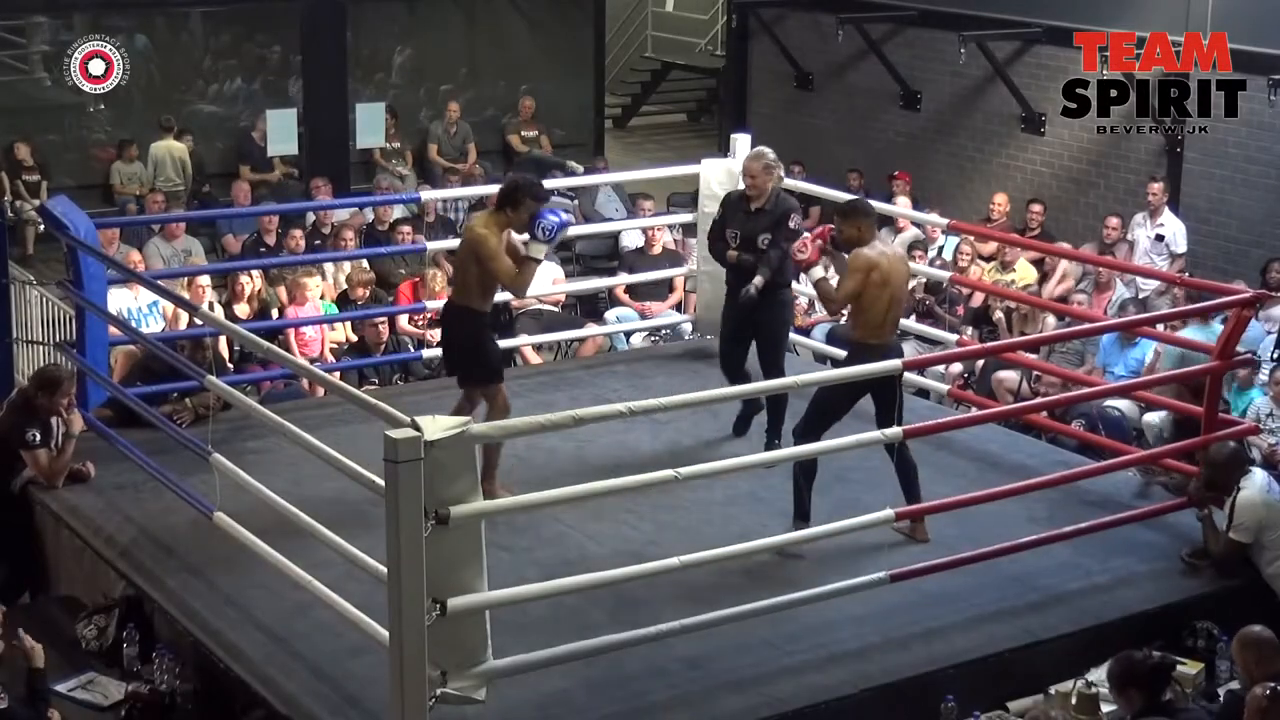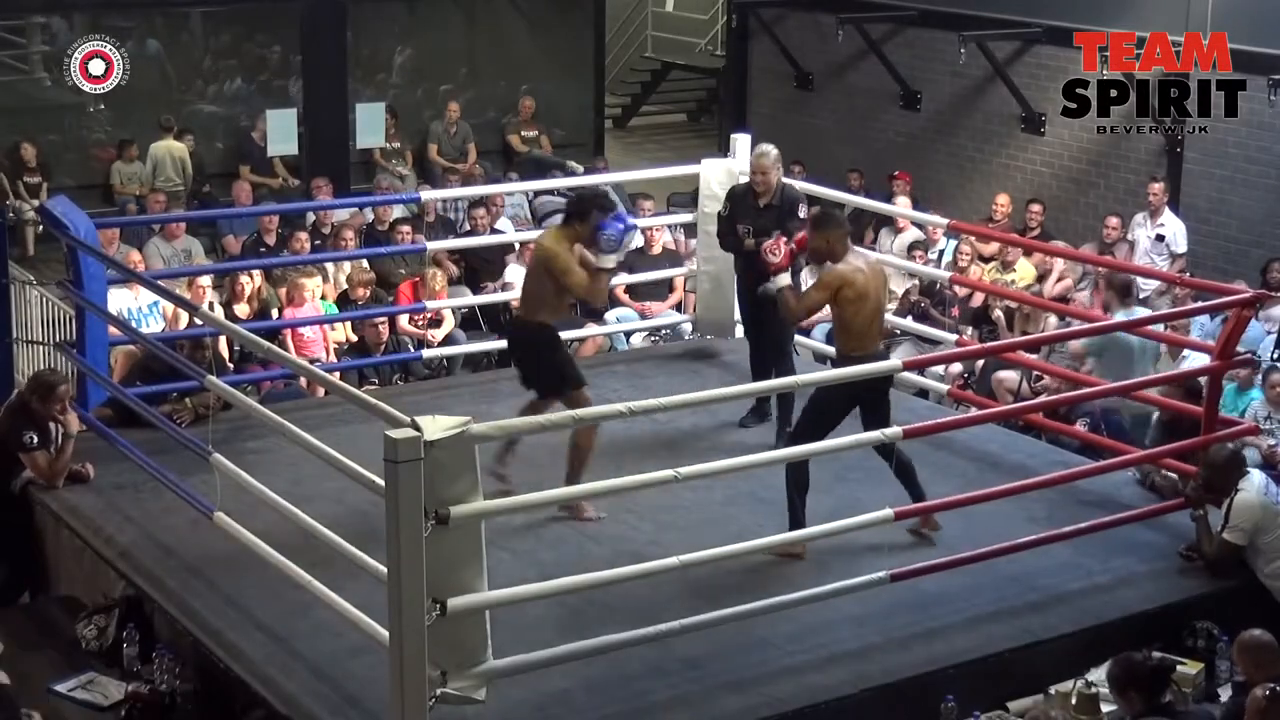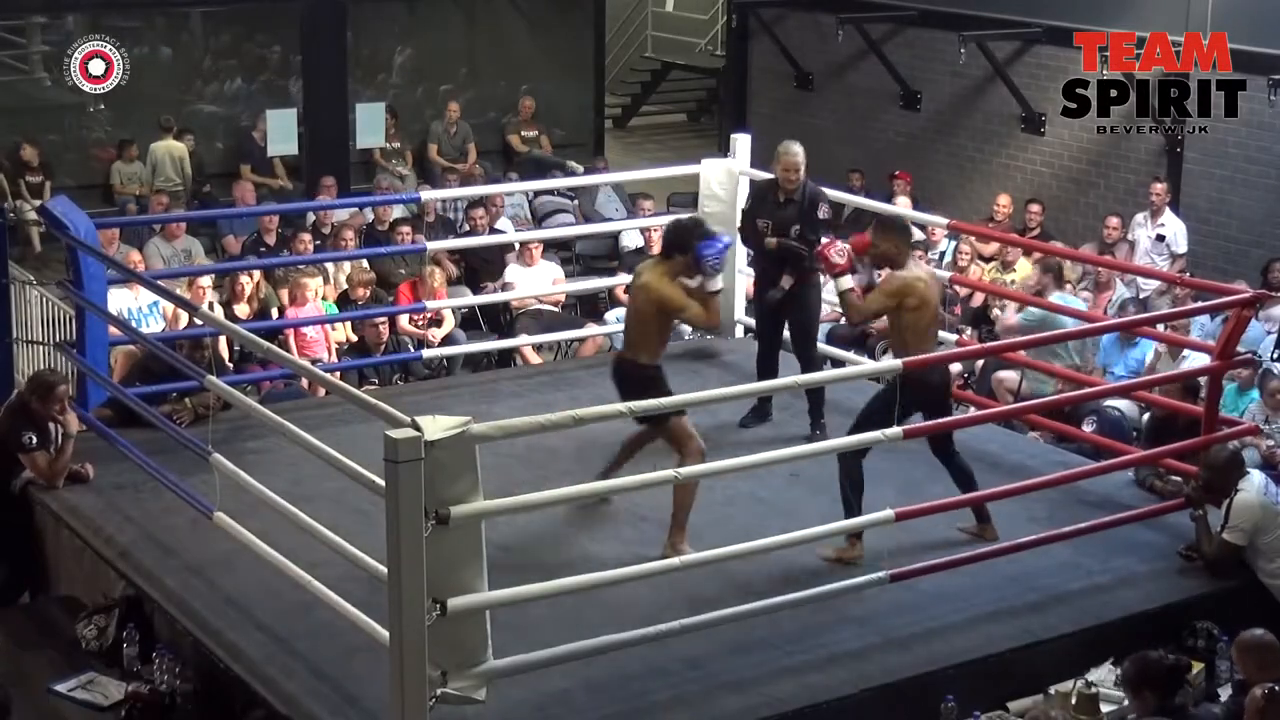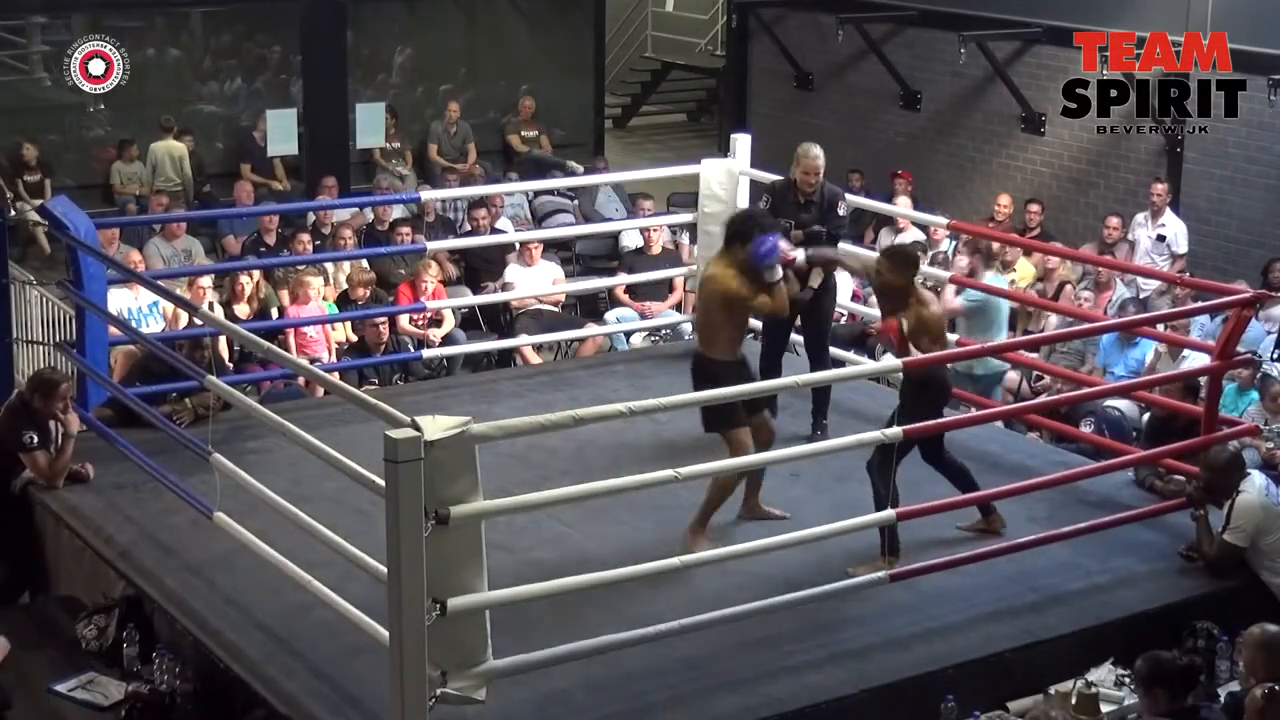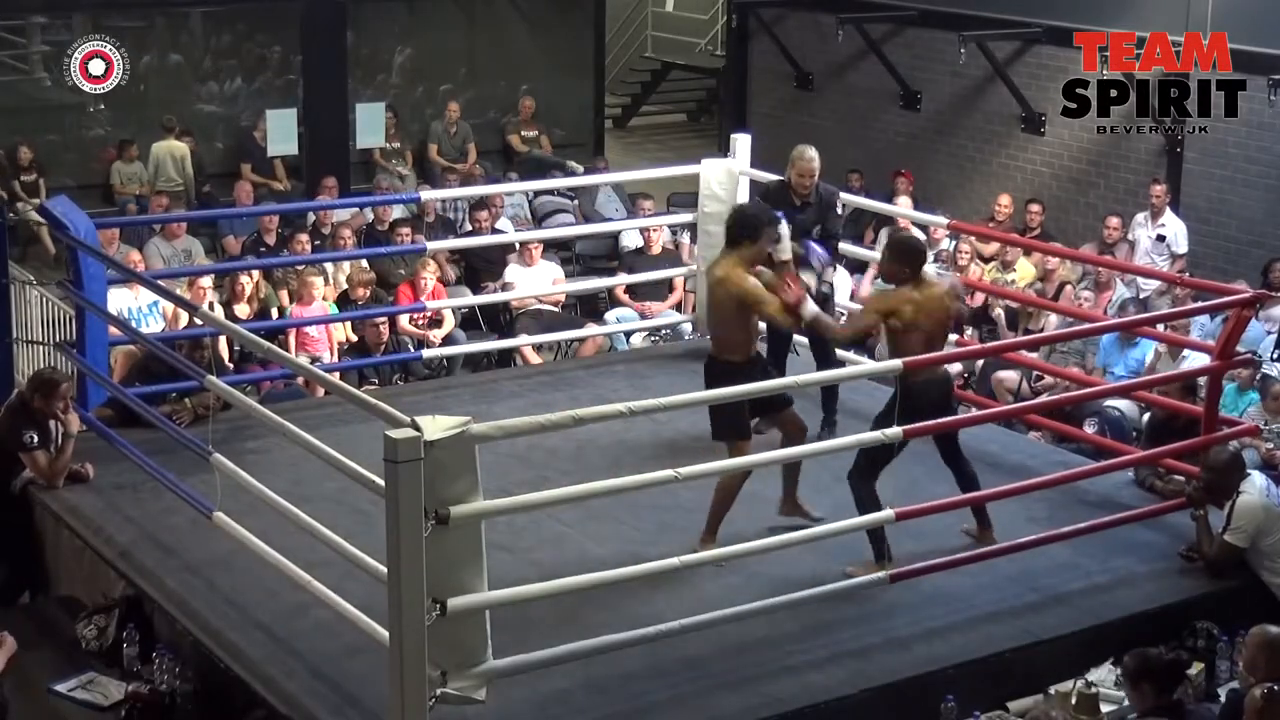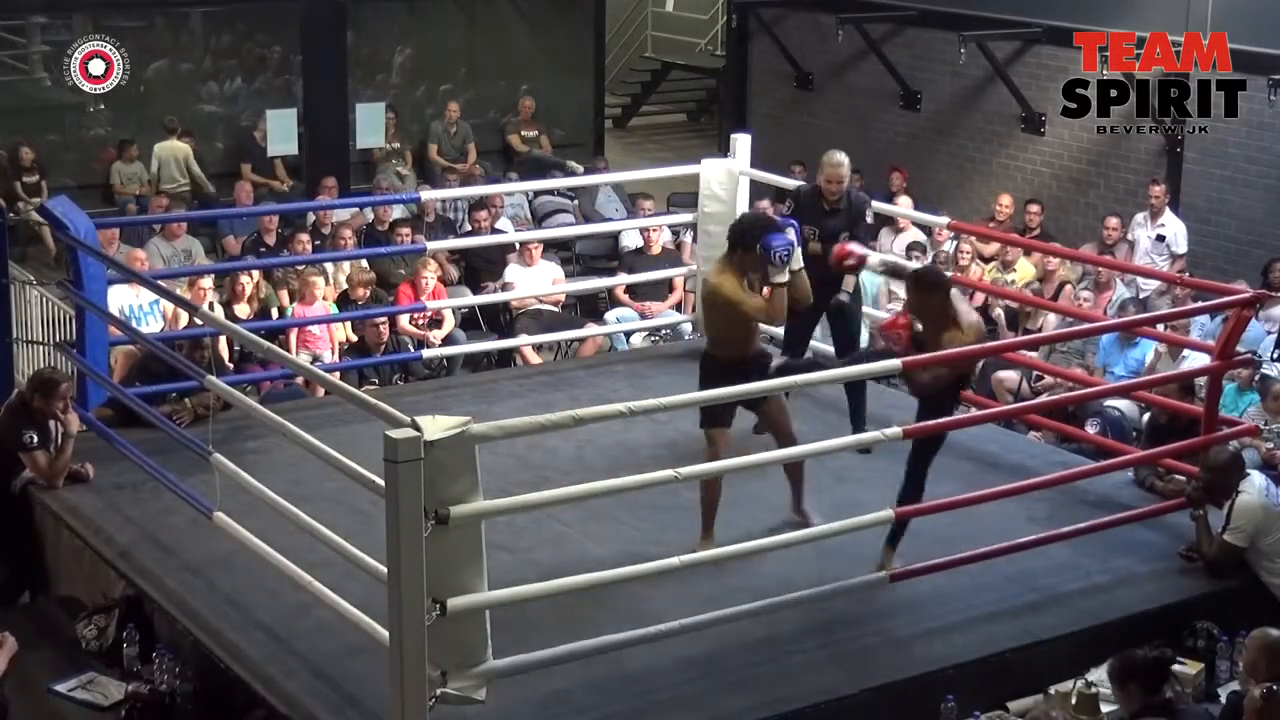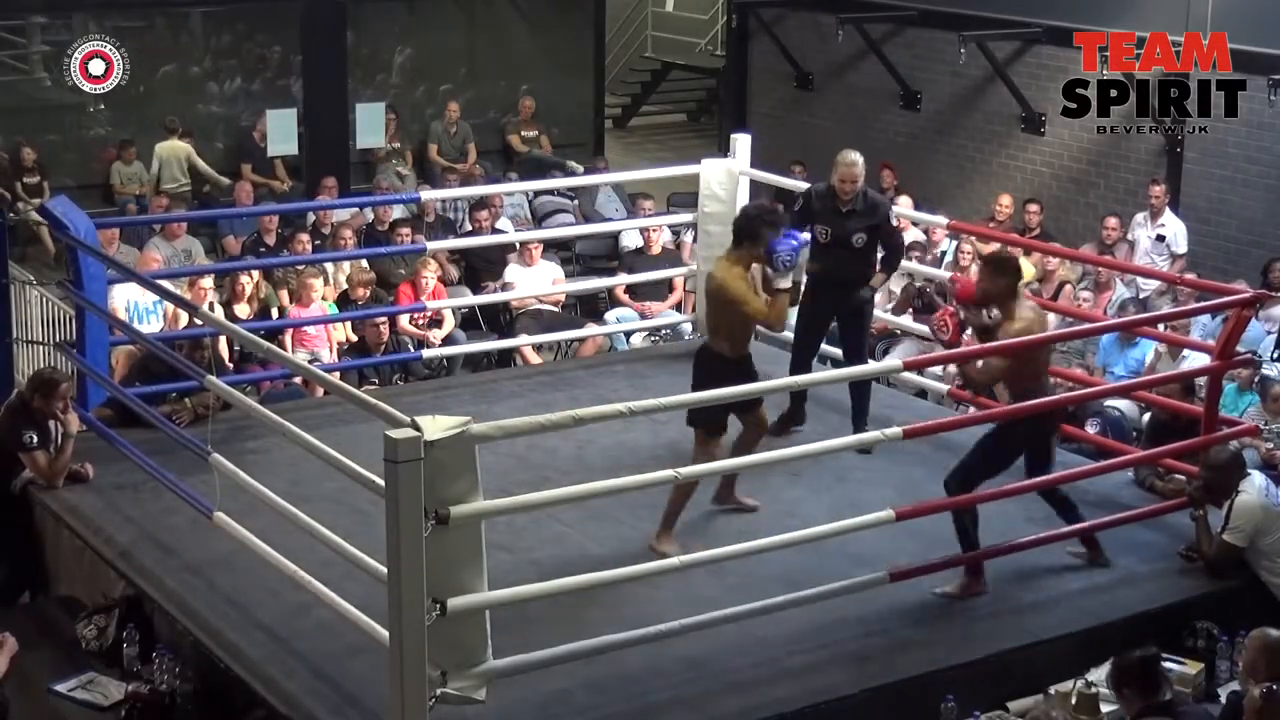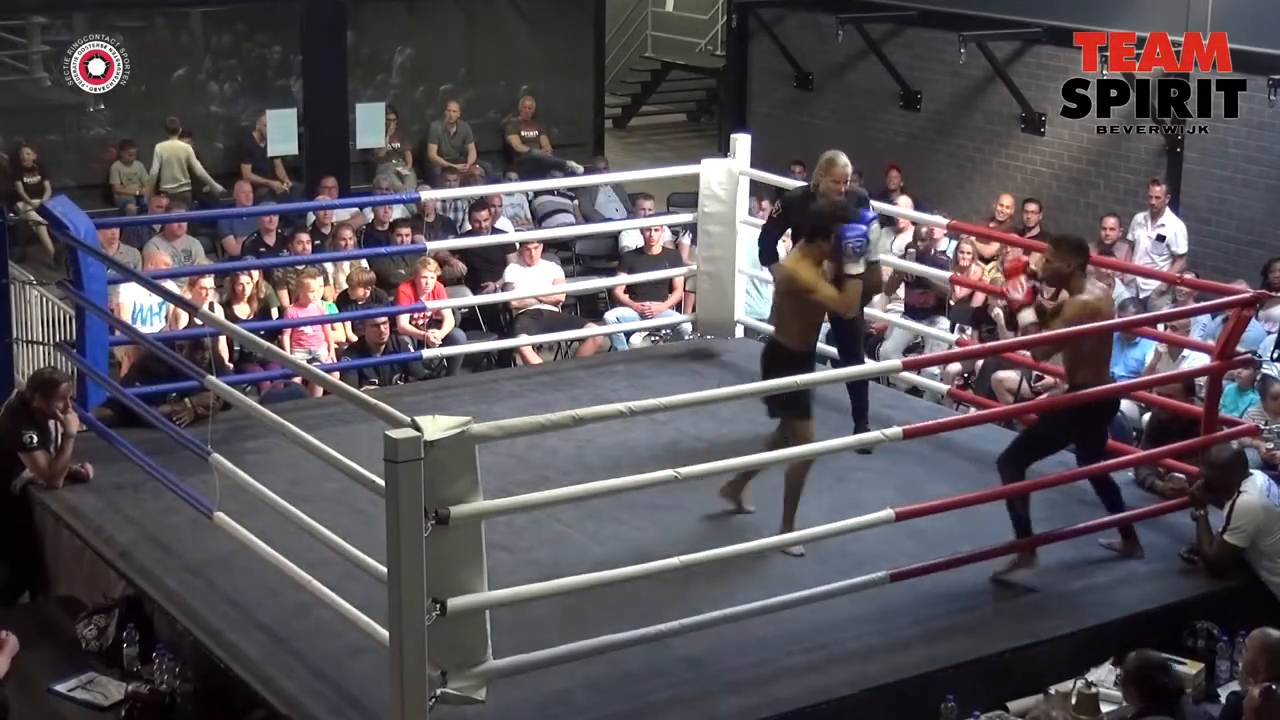
dt=0.4s
person 1, frame 1
left shoulder: (495, 226)
right shoulder: (483, 234)
left elbow: (520, 262)
right elbow: (518, 287)
left wrist: (537, 246)
right wrist: (539, 245)
left hip: (463, 316)
right hip: (467, 321)
left knee: (473, 396)
right knee: (499, 403)
right ankle: (489, 485)
person 1, frame 2
left shoulder: (568, 244)
right shoulder: (556, 250)
left elbow: (597, 278)
right elbow: (596, 298)
left wrist: (612, 253)
right wrist: (608, 255)
left hip: (527, 331)
right hip: (537, 336)
left knee: (546, 399)
right knee: (586, 413)
left ankle: (501, 460)
right ankle: (571, 499)
person 1, frame 3
left shoulder: (649, 268)
right shoulder: (661, 289)
left elbow: (688, 296)
right elbow: (711, 323)
left wrist: (707, 278)
right wrist: (713, 278)
left hip: (630, 366)
right hip: (641, 375)
left knee: (656, 428)
right knee: (692, 449)
left ankle: (605, 478)
right ankle: (676, 543)
person 1, frame 4
left shoulder: (735, 266)
right shoulder: (724, 279)
left elbow: (791, 292)
right elbow: (779, 310)
left wrist: (779, 262)
right wrist: (774, 268)
left hip: (734, 363)
right hip: (715, 370)
left knee: (765, 433)
right knee: (742, 455)
left ankle: (751, 505)
right ankle: (696, 532)
person 1, frame 5
left shoulder: (733, 266)
right shoulder: (736, 280)
left elbow: (779, 289)
right elbow: (786, 322)
left wrist: (784, 256)
left hip: (750, 362)
right hip: (729, 374)
left knee: (796, 429)
left ankle: (790, 501)
right ankle: (708, 539)
person 1, frame 6
left shoulder: (756, 267)
right shoulder: (719, 284)
left elbow: (805, 300)
right elbow: (774, 316)
left wrist: (794, 259)
right wrist: (779, 272)
left hip: (754, 360)
right hip: (720, 369)
left knee: (787, 437)
right knee: (718, 457)
left ankle: (798, 505)
right ankle: (707, 536)
person 1, frame 7
left shoulder: (742, 264)
right shoulder: (727, 279)
left elbow: (781, 304)
right elbow: (776, 322)
left wrist: (787, 272)
right wrist: (782, 277)
left hip: (737, 360)
right hip: (717, 366)
left knee: (757, 427)
right knee: (706, 458)
left ankle: (726, 492)
right ankle: (663, 533)
person 1, frame 8
left shoulder: (809, 257)
right shoulder: (798, 271)
left elbow: (848, 289)
right elbow: (847, 307)
left wrist: (859, 258)
right wrist: (854, 263)
left hip: (797, 356)
right hip: (786, 360)
left knee: (787, 435)
right knee: (804, 448)
left ankle: (734, 487)
right ankle: (786, 529)
person 2, frame 1
left shoulder: (862, 257)
right shoulder: (896, 256)
left elbow: (834, 304)
left wrist: (812, 267)
right wrist: (836, 253)
left hip: (864, 358)
right hip: (892, 354)
left knee: (806, 433)
right knee: (894, 439)
left ankle: (801, 525)
right ankle: (917, 523)
person 2, frame 2
left shoulder: (837, 274)
right shoulder: (873, 266)
left elbow: (794, 314)
left wrist: (779, 273)
right wrist: (811, 259)
left hip: (851, 370)
right hip: (878, 364)
left knee: (798, 446)
right knee: (885, 443)
left ankle: (796, 537)
right ankle: (926, 514)
person 2, frame 3
left shoulder: (900, 281)
right shoulder: (925, 273)
left elbow: (856, 316)
left wrist: (841, 273)
right wrist: (856, 261)
left hip: (908, 380)
right hip: (936, 373)
left knee: (849, 452)
right knee: (946, 450)
left ankle: (853, 542)
right ankle: (985, 524)
person 2, frame 4
left shoulder: (929, 313)
right shoulder: (885, 287)
left elbow: (938, 362)
left wrist: (909, 351)
left hip: (926, 388)
right hip: (916, 383)
left knee: (880, 465)
right knee: (935, 454)
left ankle: (888, 557)
right ankle: (991, 518)
person 2, frame 5
left shoulder: (891, 302)
right shoulder: (944, 291)
right elbow: (958, 314)
left hip: (911, 395)
right hip: (940, 385)
left knee: (861, 476)
right knee: (953, 456)
left ankle: (882, 561)
right ankle: (984, 528)
person 2, frame 6
left shoulder: (966, 336)
right shoulder: (941, 294)
left elbow: (924, 384)
right elbow: (903, 270)
left wrist: (901, 352)
right wrist: (868, 260)
left hip: (943, 390)
left knee: (917, 468)
right knee: (850, 365)
left ankle: (890, 547)
person 2, frame 7
left shoulder: (1018, 329)
right shoulder: (1023, 307)
left elbow: (979, 383)
right elbow: (992, 337)
left wrist: (953, 346)
right wrist: (976, 317)
left hip: (1027, 415)
right hip: (1042, 406)
left knee: (958, 484)
right knee: (1040, 480)
left ankle: (974, 578)
right ankle: (1094, 549)
person 2, frame 8
left shoulder: (1084, 304)
right shoulder: (1094, 292)
left elbow: (1040, 351)
right elbow: (1056, 321)
left wrist: (1022, 310)
right wrist: (1033, 300)
left hip: (1082, 399)
right hip: (1104, 395)
left knee: (1010, 462)
right knee: (1093, 468)
left ankle: (1026, 551)
right ankle: (1130, 541)
person 3, frame 1
left shoulder: (788, 208)
right shoulder: (731, 201)
left elbow: (779, 253)
right elbow: (715, 243)
left wrist: (756, 284)
right wrist: (737, 258)
left hip: (774, 298)
right hip: (737, 293)
left knee: (772, 369)
right knee: (729, 359)
left ankle: (774, 439)
right ankle: (751, 403)
person 3, frame 2
left shoulder: (793, 199)
right shoulder: (737, 195)
right elbow: (725, 239)
right wrist: (756, 244)
right hip: (748, 282)
left knee: (781, 352)
right knee: (757, 346)
left ankle: (786, 425)
right ankle: (761, 405)
person 3, frame 3
left shoulder: (815, 197)
right shoulder: (760, 192)
left elbow: (808, 247)
right elbow: (747, 235)
left wrist: (784, 286)
right wrist: (778, 243)
left hip: (803, 284)
right hip: (766, 280)
left knee: (806, 351)
right knee: (766, 345)
left ankle: (818, 420)
right ankle: (763, 406)
person 3, frame 4
left shoulder: (834, 198)
right shoulder: (776, 191)
left elbow: (829, 246)
left wrist: (810, 287)
right wrist: (802, 235)
left hip: (819, 286)
left knee: (818, 353)
right knee: (771, 346)
left ankle: (820, 421)
right ankle: (768, 405)
person 3, frame 5
left shoulder: (829, 197)
right shoulder: (771, 193)
left elbow: (831, 243)
left wrist: (826, 282)
left hip: (816, 283)
left knee: (825, 351)
right knee: (776, 349)
left ankle: (829, 419)
person 3, frame 6
left shoulder: (860, 204)
right shoulder: (801, 197)
left wrist: (845, 292)
right wrist: (822, 249)
left hip: (844, 288)
right hip: (806, 286)
left knee: (851, 358)
right knee: (792, 350)
left ankle: (859, 426)
person 3, frame 7
left shoulder: (877, 206)
right shoulder: (813, 197)
left elbow: (894, 251)
left wrist: (873, 287)
left hip: (857, 291)
right hip: (818, 287)
left knee: (857, 359)
right knee: (802, 351)
left ankle: (860, 427)
right ankle: (795, 412)
person 3, frame 8
left shoulder: (858, 200)
right shoulder: (795, 201)
left elbow: (869, 241)
right elbow: (767, 240)
left wrist: (873, 277)
left knee: (853, 357)
left ankle: (862, 425)
person 4, frame 1
left shoulder: (40, 405)
right shoulder: (24, 422)
left elbow: (50, 458)
right elbow: (53, 478)
left wrist: (74, 468)
right wrist: (72, 433)
left knee: (27, 559)
right knee: (20, 566)
person 4, frame 2
left shoulder: (42, 410)
right shoulder: (21, 424)
left elbow: (51, 462)
right elbow: (53, 479)
left wrist: (73, 469)
right wrist: (70, 434)
left knee: (26, 559)
right knee: (20, 566)
person 4, frame 3
left shoulder: (42, 412)
right shoulder: (20, 425)
left elbow: (51, 461)
right elbow: (53, 479)
left wrist: (73, 470)
right wrist: (70, 434)
left knee: (26, 560)
right knee: (22, 567)
person 4, frame 4
left shoulder: (42, 412)
right shoulder: (21, 424)
left elbow: (51, 462)
right elbow: (53, 479)
left wrist: (74, 470)
right wrist: (70, 434)
left knee: (27, 561)
right knee: (22, 568)
person 4, frame 5
left shoulder: (41, 412)
right shoulder: (20, 424)
left elbow: (51, 462)
right elbow: (53, 479)
left wrist: (74, 470)
right wrist: (70, 434)
left knee: (29, 562)
right knee: (23, 568)
person 4, frame 6
left shoulder: (41, 412)
right shoulder: (20, 424)
left elbow: (51, 462)
right elbow: (53, 479)
left wrist: (74, 470)
right wrist: (70, 434)
left knee: (28, 563)
right knee: (23, 569)
person 4, frame 7
left shoulder: (41, 413)
right shoulder: (20, 423)
left elbow: (50, 462)
right elbow: (53, 479)
left wrist: (74, 470)
right wrist: (70, 434)
left knee: (29, 563)
right knee: (23, 568)
person 4, frame 8
left shoulder: (41, 413)
right shoulder: (20, 423)
left elbow: (51, 462)
right elbow: (53, 479)
left wrist: (74, 470)
right wrist: (70, 433)
left knee: (29, 563)
right knee: (23, 568)
